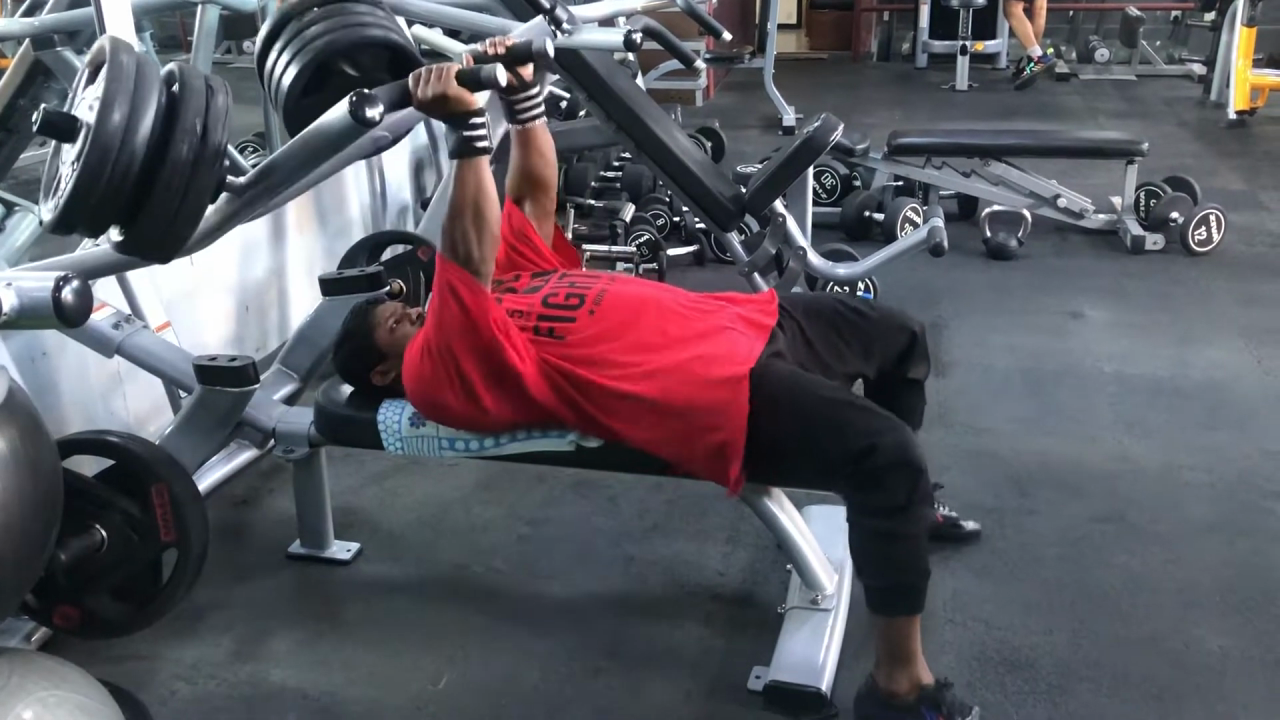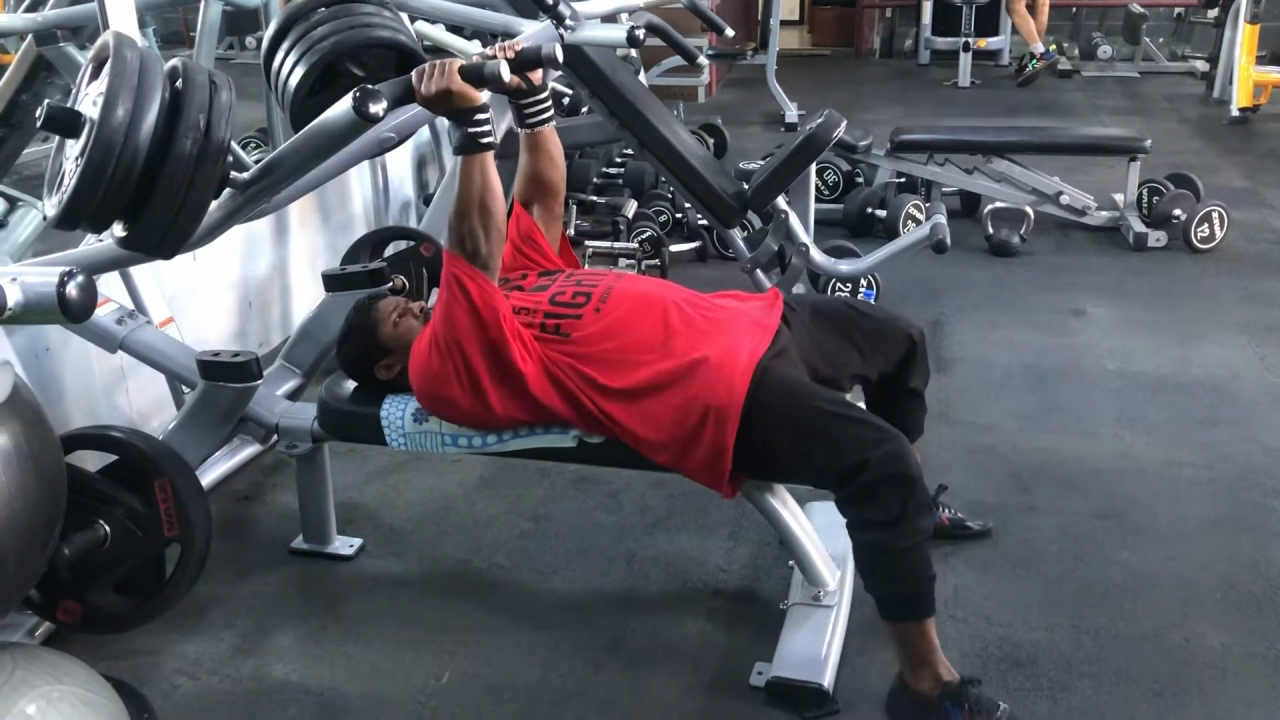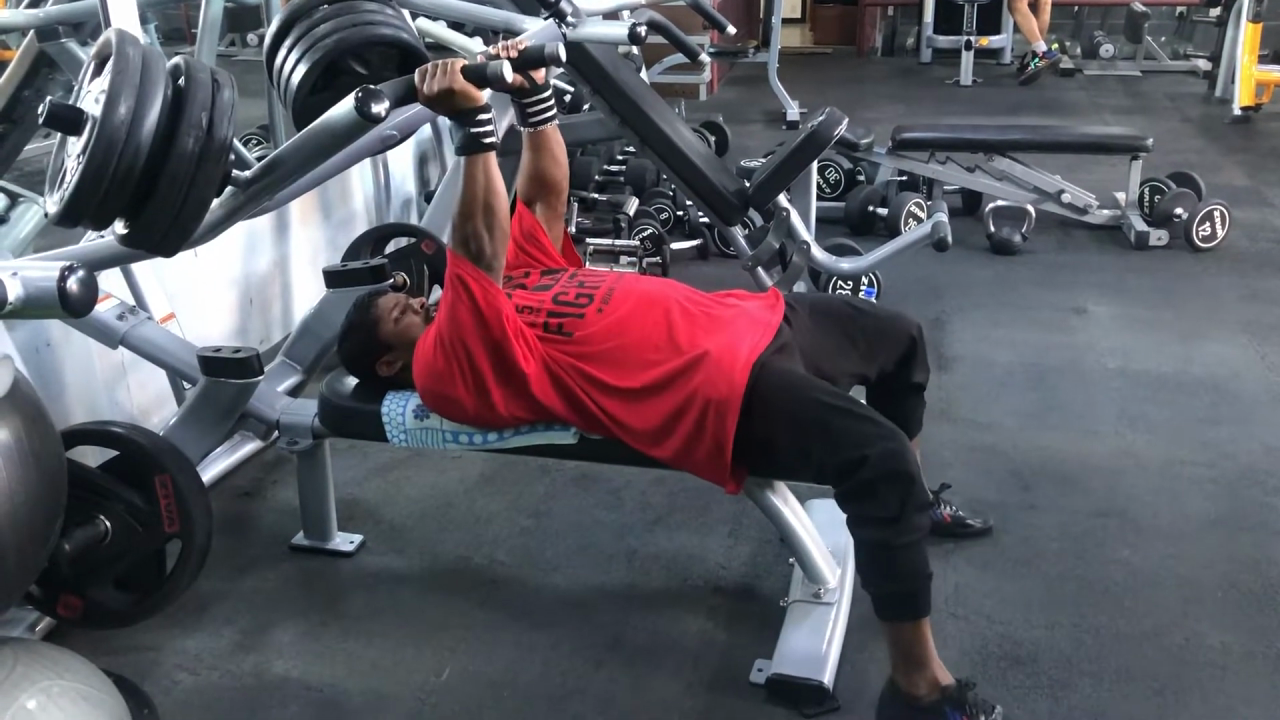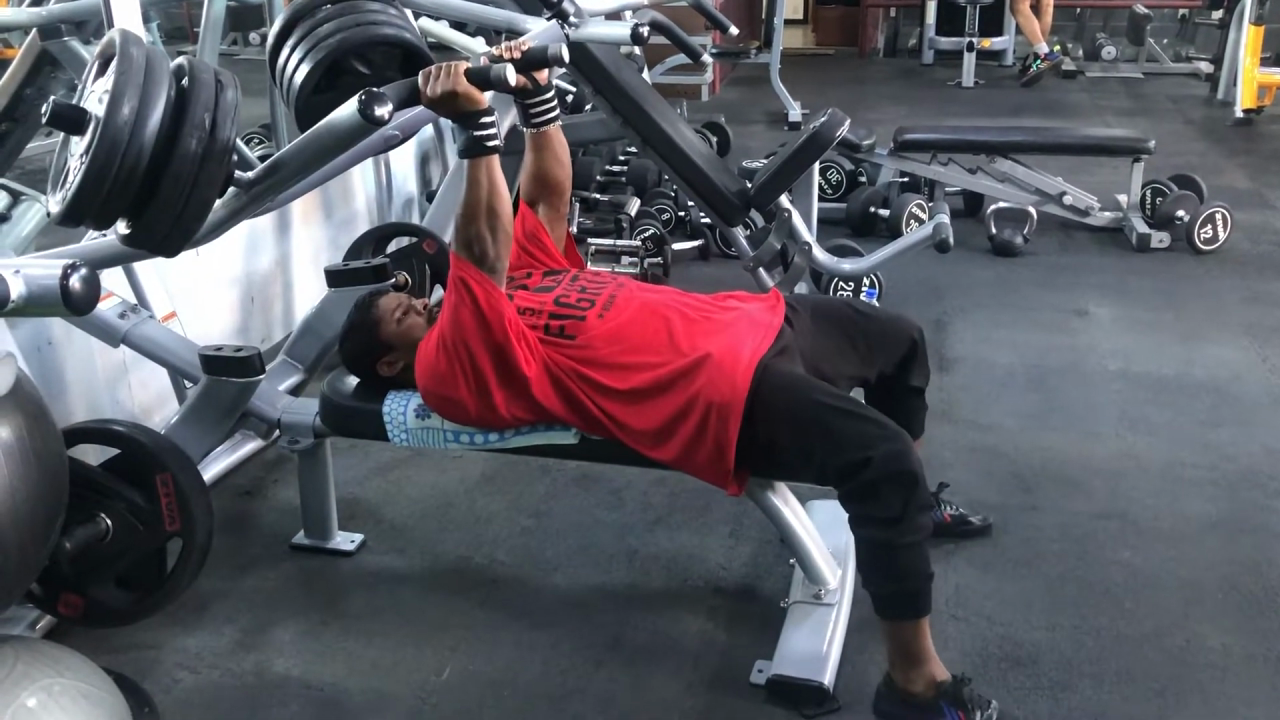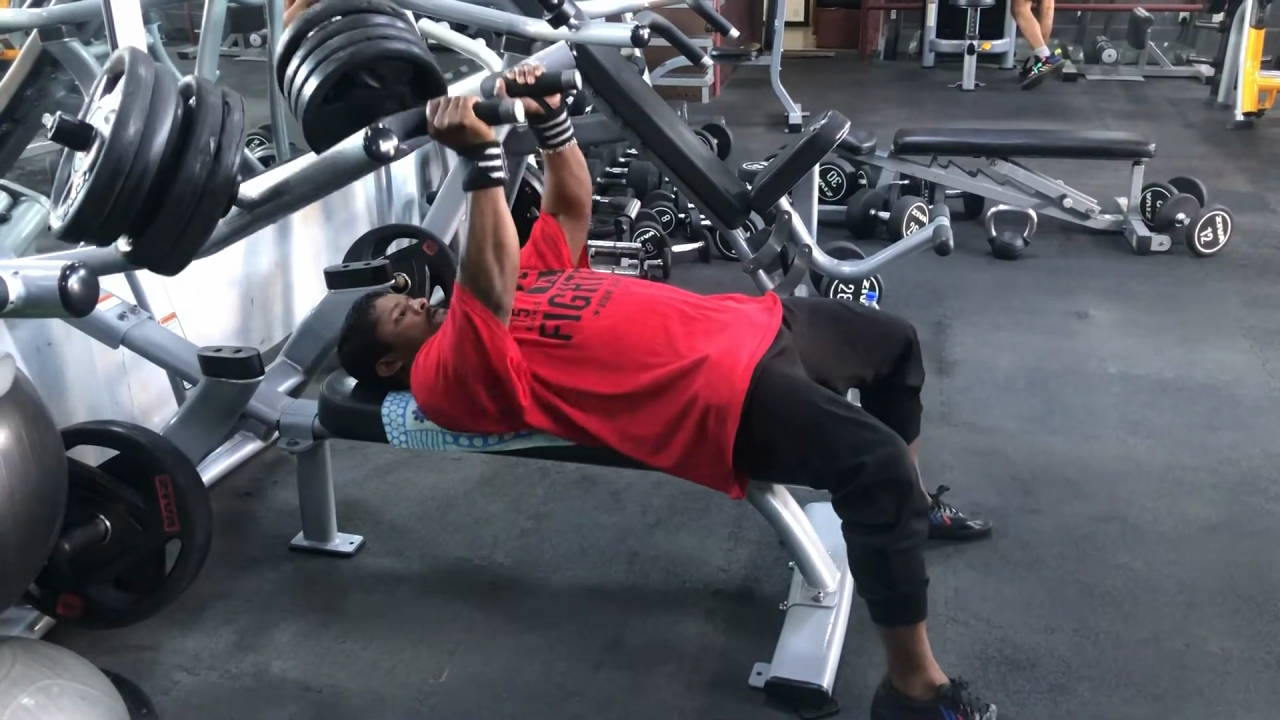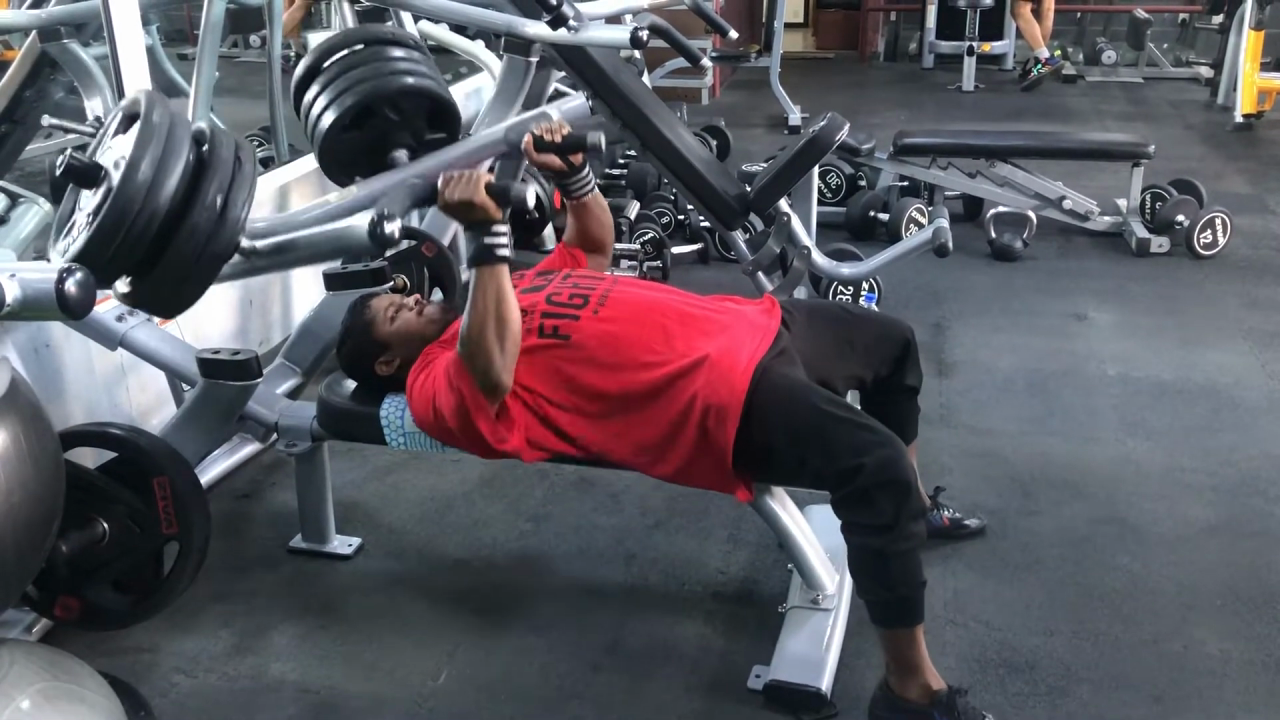
dt=0.4s
person 1, frame 1
left shoulder: (500, 290)
right shoulder: (440, 369)
left elbow: (533, 194)
right elbow: (467, 254)
left wrist: (521, 93)
right wrist: (466, 126)
right hip: (713, 395)
left knee: (898, 339)
right knee: (887, 452)
left ankle: (901, 508)
person 1, frame 2
left shoulder: (501, 289)
right shoulder: (445, 366)
left elbow: (541, 196)
right elbow: (473, 248)
left wrist: (527, 94)
right wrist: (468, 122)
right hip: (715, 391)
left knee: (899, 342)
right knee: (879, 461)
left ankle: (908, 511)
person 1, frame 3
left shoulder: (509, 284)
right shoulder: (447, 366)
left elbow: (545, 194)
right elbow: (477, 250)
left wrist: (531, 94)
right wrist: (471, 123)
right hip: (718, 389)
left knee: (899, 340)
right knee: (880, 459)
left ankle: (909, 508)
person 1, frame 4
left shoulder: (514, 283)
right shoulder: (450, 367)
left elbow: (548, 195)
right elbow: (479, 252)
left wrist: (533, 95)
right wrist: (474, 125)
right hip: (722, 391)
left knee: (901, 343)
right knee: (883, 459)
left ankle: (912, 511)
person 1, frame 5
left shoulder: (521, 277)
right shoulder: (441, 373)
left elbow: (571, 209)
right elbow: (487, 297)
left wrist: (546, 119)
right wrist: (481, 158)
right hip: (719, 392)
left knee: (894, 343)
right knee: (878, 463)
left ankle: (912, 508)
person 1, frame 6
left shoulder: (492, 301)
right shoulder: (436, 378)
left elbow: (593, 248)
right elbow: (493, 381)
left wrist: (570, 171)
right wrist: (483, 233)
right hip: (716, 394)
left knee: (892, 342)
right knee: (877, 463)
left ankle: (911, 510)
